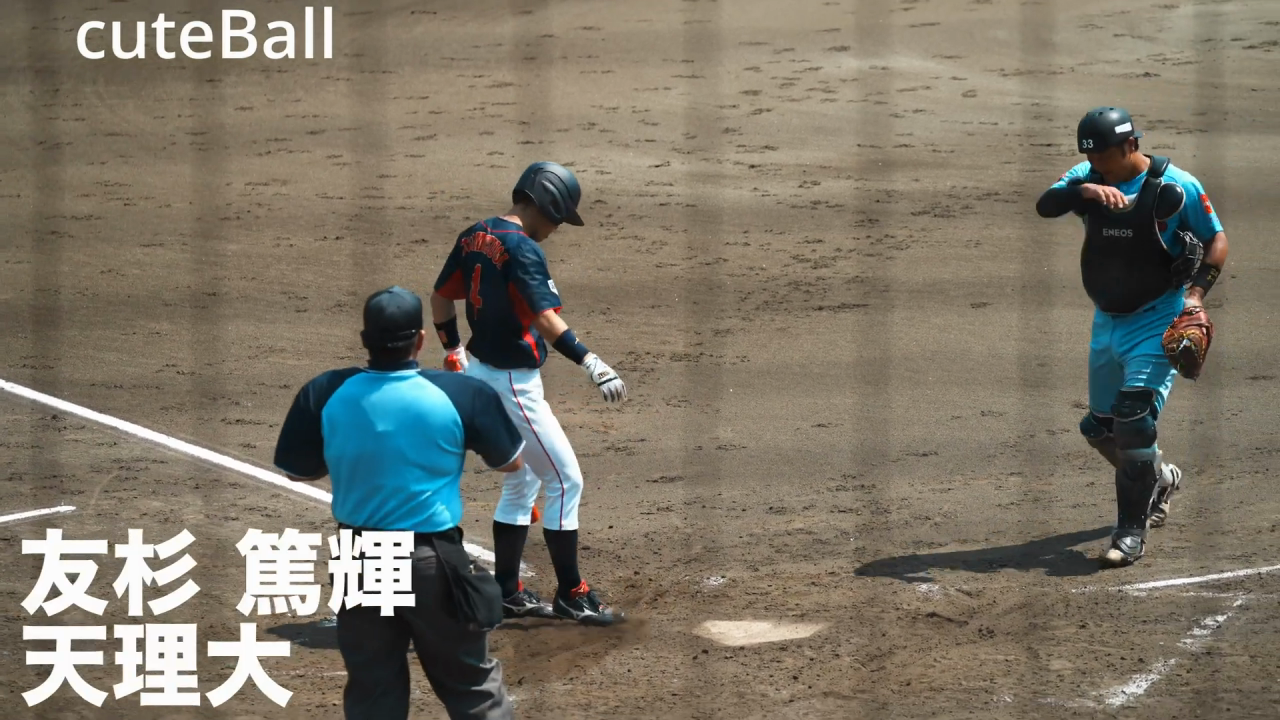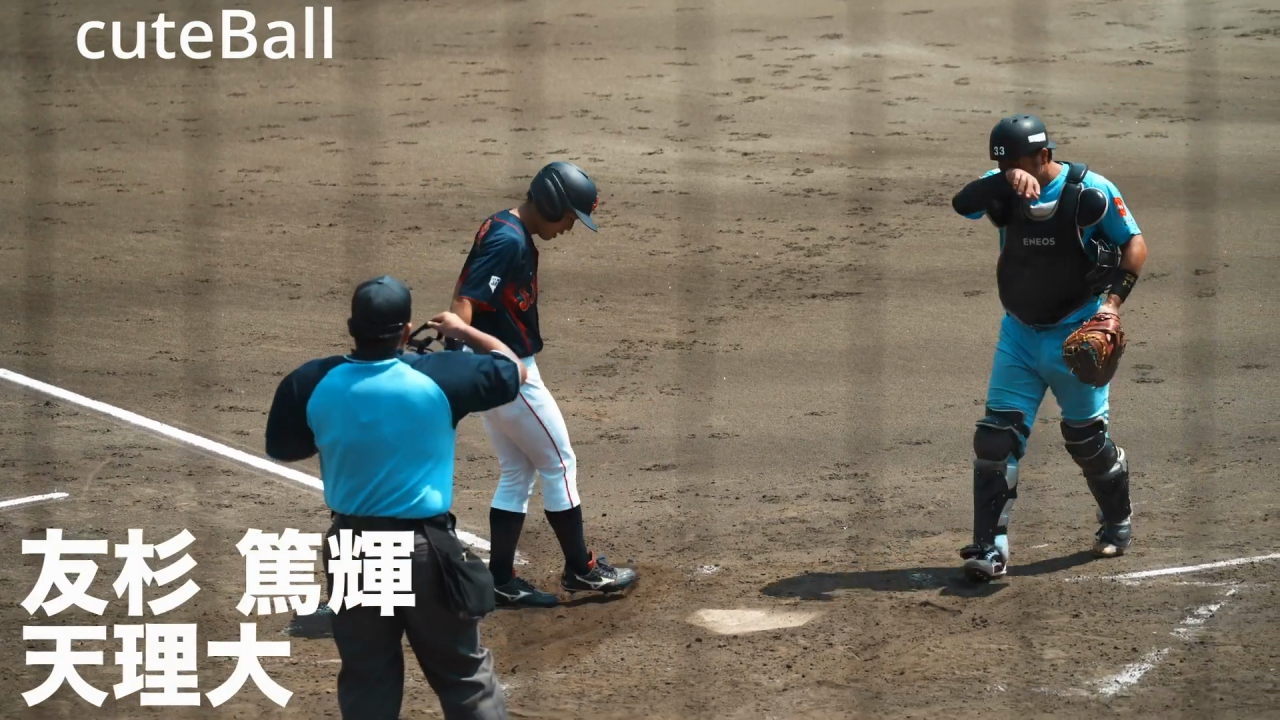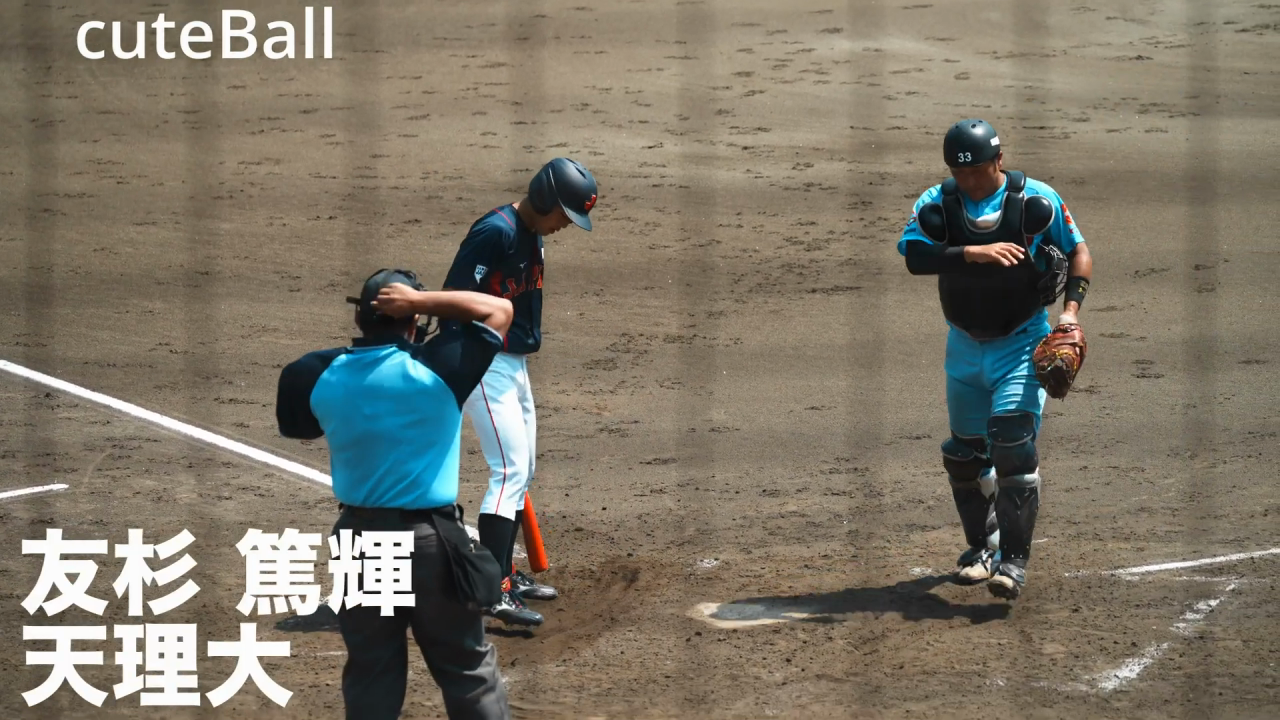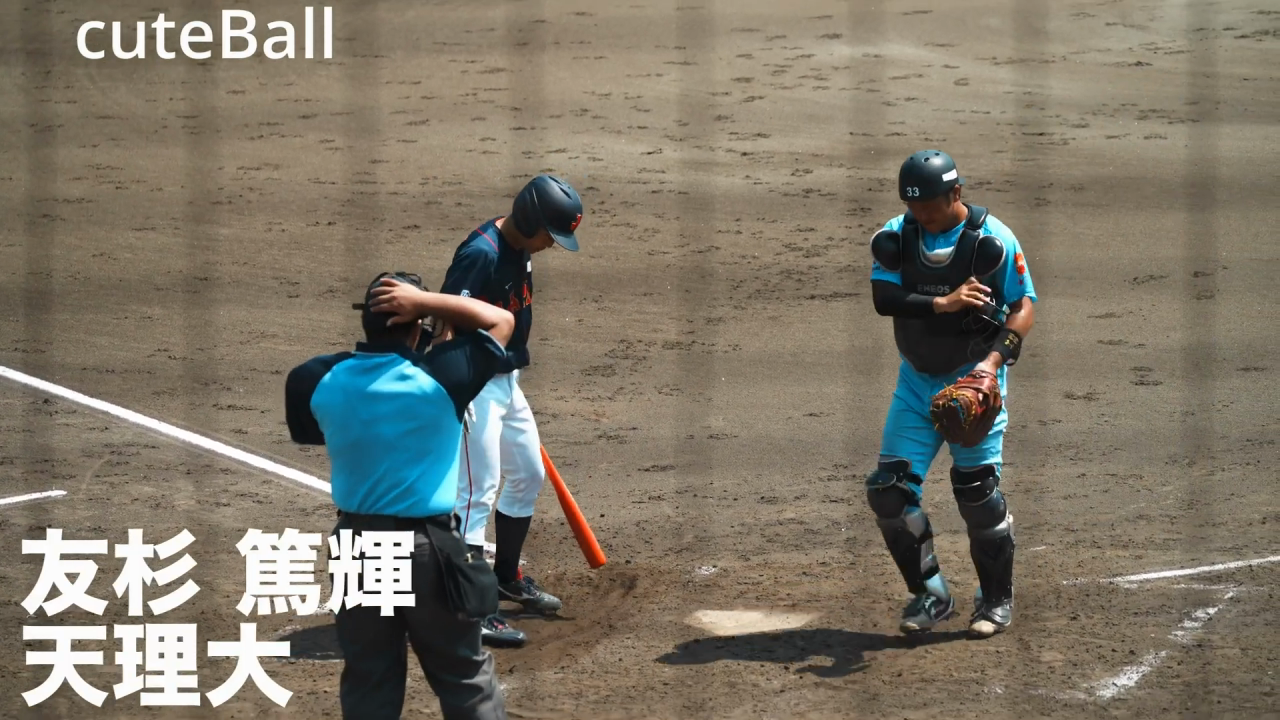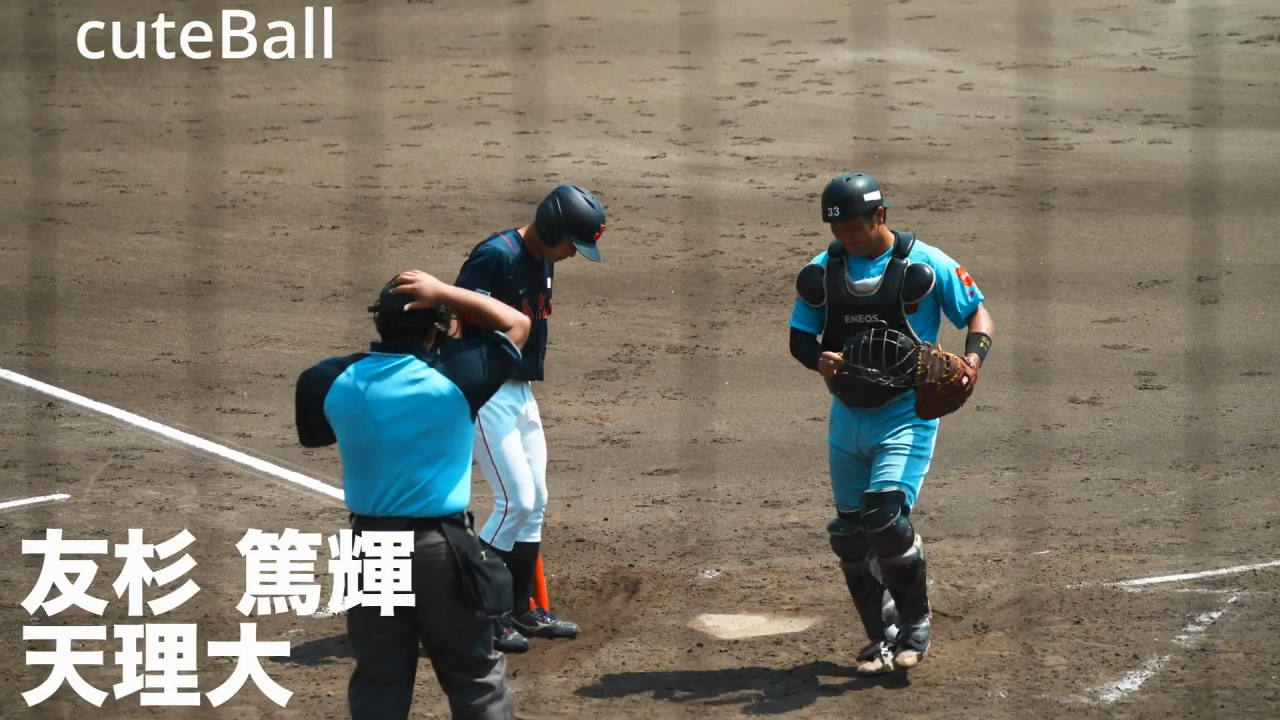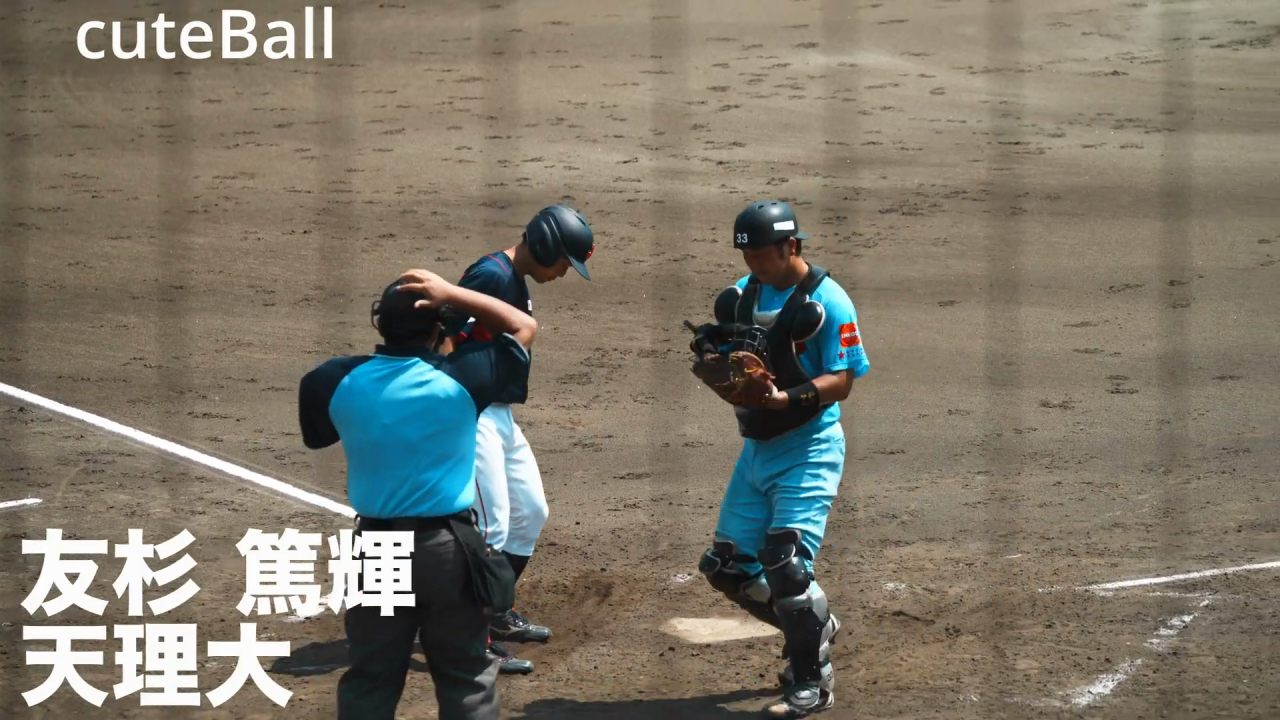
dt=0.4s
person 1, frame 1
left shoulder: (1176, 185)
right shoulder: (1086, 178)
left elbow: (1217, 240)
right elbow: (1045, 205)
left wrist: (1197, 294)
right wrist: (1086, 191)
left hip: (1156, 324)
right hip: (1106, 325)
left knee: (1133, 420)
right knee: (1100, 428)
left ankle: (1130, 532)
right ankle: (1160, 478)
person 1, frame 2
left shoulder: (1092, 190)
right shoulder: (1000, 191)
left elbow: (1135, 245)
right elbow: (961, 204)
left wrist: (1113, 302)
right wrist: (1006, 178)
left hip: (1075, 337)
right hip: (1019, 337)
left knee: (1086, 437)
right knee: (996, 437)
left ankle: (1117, 521)
right ankle: (990, 548)
person 1, frame 3
left shoulder: (1037, 199)
right shoulder: (934, 203)
left elbow: (1078, 252)
right elbow: (914, 258)
left wrist: (1071, 308)
right wrist: (971, 253)
left hip: (1021, 346)
right hip: (964, 348)
left knee: (1013, 447)
right knee: (966, 455)
left ankle: (1011, 563)
right ankle: (981, 544)
person 1, frame 4
left shoulder: (993, 238)
right shoulder: (896, 235)
left elbow: (1022, 308)
right elbow: (883, 299)
left wrist: (994, 361)
right wrist: (942, 303)
right hip: (916, 382)
left knee: (978, 493)
right knee: (890, 490)
left ankle: (997, 600)
right ankle: (929, 595)
person 1, frame 5
left shoulder: (926, 264)
right shoulder: (823, 270)
left elbow: (979, 314)
right elbow: (799, 337)
left wrist: (972, 358)
right wrist: (819, 361)
left hip: (907, 416)
right hip: (848, 419)
left knee: (887, 519)
right knee: (852, 536)
left ankle: (913, 626)
right ankle: (887, 635)
person 1, frame 6
left shoulder: (828, 301)
right shoulder: (743, 292)
left elbow: (842, 382)
right elbow: (720, 350)
left wrist: (784, 397)
left hip: (808, 452)
right hip: (756, 451)
left knee: (787, 567)
right knee: (726, 565)
right ankle: (813, 626)
person 2, frame 1
left shoulder: (474, 236)
right shoulder: (522, 248)
left elbow: (441, 297)
right elbow: (545, 318)
left wrist: (453, 350)
right wrist: (590, 363)
left hip: (483, 375)
right hip: (512, 384)
left knee: (520, 485)
right knee: (564, 481)
left ankle: (506, 591)
right ankle: (571, 595)
person 2, frame 2
left shoulder: (497, 227)
right shoulder: (511, 241)
left elbow: (466, 291)
right elbow: (464, 300)
left knee: (517, 473)
right knee: (558, 465)
left ankle: (502, 580)
right ankle: (582, 567)
person 2, frame 3
left shoulder: (532, 233)
right shoulder: (495, 230)
right elbow: (454, 295)
left hip: (514, 365)
right hip: (488, 366)
left knee: (517, 471)
right knee: (510, 472)
left ankle: (503, 572)
person 2, frame 4
left shoulder: (520, 247)
right shoulder: (480, 252)
right elbow: (447, 320)
left hip: (507, 380)
right hip: (476, 386)
left knee: (527, 475)
right knee: (478, 496)
left ankle: (508, 576)
person 2, frame 5
left shoulder: (543, 261)
right shoulder: (496, 254)
right elbow: (453, 318)
left hip: (522, 393)
right hip: (489, 393)
left knee: (533, 502)
right knee: (516, 502)
left ankle: (521, 610)
person 2, frame 6
left shoulder: (519, 281)
right shoulder: (490, 274)
right elbow: (446, 341)
left hip: (501, 413)
right hip: (472, 415)
left knee: (531, 512)
right knee: (495, 525)
left ankle: (496, 614)
person 3, frame 1
left shoulder: (323, 394)
right shoulder: (464, 395)
left elbow: (299, 471)
right elbow: (511, 463)
right hip: (432, 563)
right knee: (472, 683)
person 3, frame 2
left shoulder: (310, 384)
right shoulder: (444, 376)
left elbow: (284, 451)
right elbow: (515, 372)
right wrist: (462, 330)
right hip: (426, 549)
left knee: (365, 675)
right knee: (462, 671)
person 3, frame 3
left shoulder: (316, 375)
right shoulder: (439, 368)
left elbow: (294, 426)
right elbow: (500, 310)
right wrist: (420, 299)
left hip: (359, 537)
right hip: (430, 539)
left knee: (370, 666)
right knee: (466, 663)
person 3, frame 4
left shoulder: (320, 380)
right shoulder: (440, 377)
right elbow: (501, 321)
right wrist: (425, 301)
right hip: (428, 548)
left knee: (368, 676)
right knee: (463, 674)
person 3, frame 5
left shoulder: (332, 381)
right shoulder: (455, 377)
left elbow: (314, 435)
right elbow: (517, 324)
right wrist: (443, 293)
right hip: (441, 548)
left knee: (378, 678)
right knee: (474, 675)
person 3, frame 6
left shoulder: (334, 382)
right shoulder: (461, 379)
left elbow: (316, 437)
right elbow: (523, 327)
right wrist: (450, 293)
right hip: (447, 547)
left knee: (371, 676)
right knee: (465, 675)
